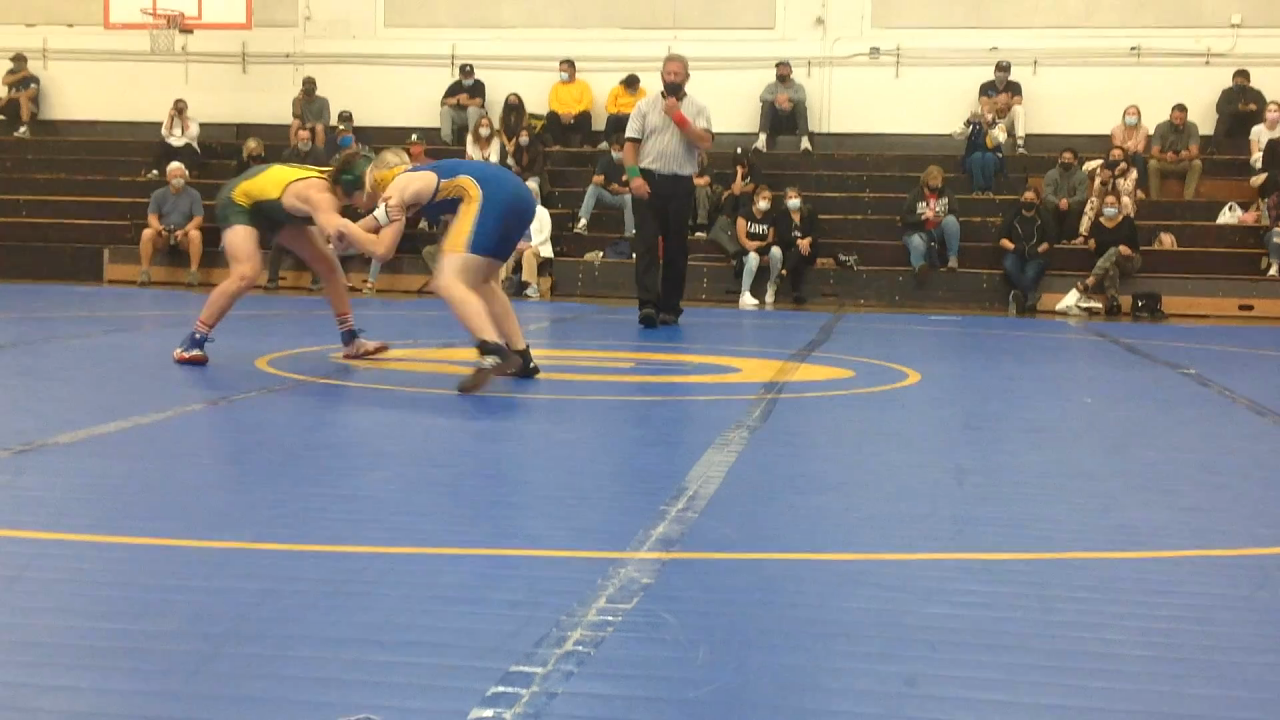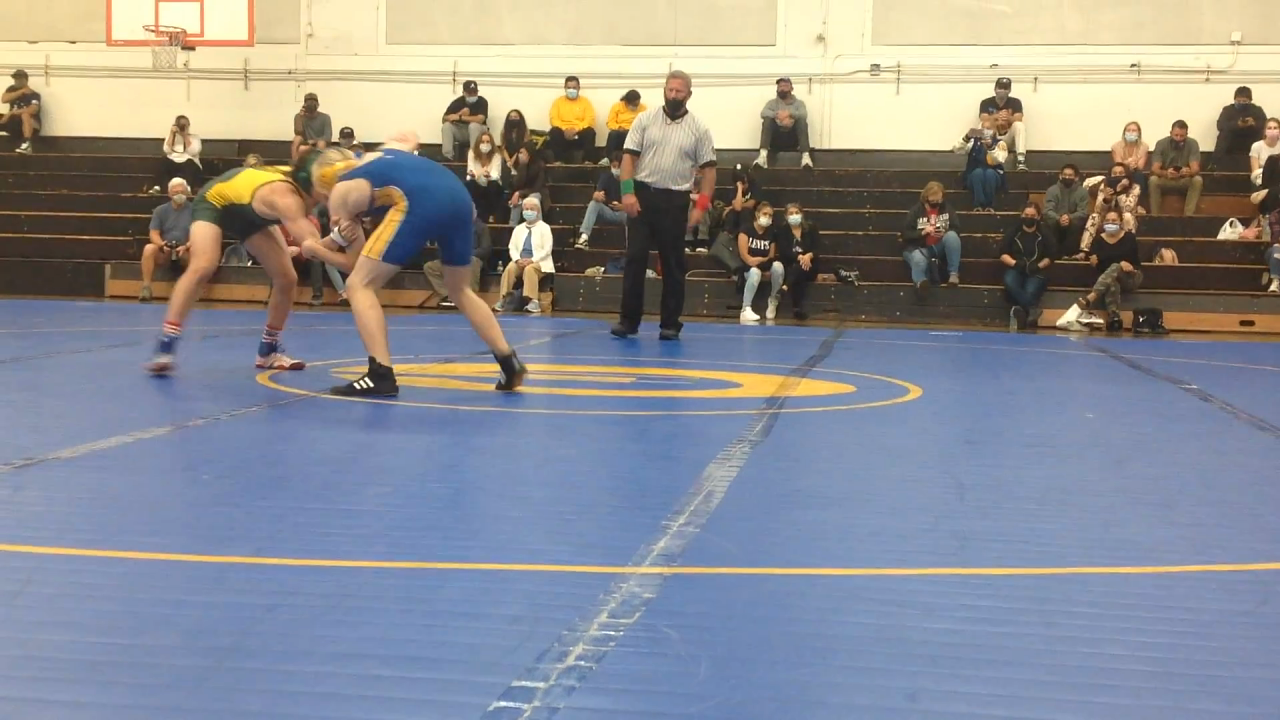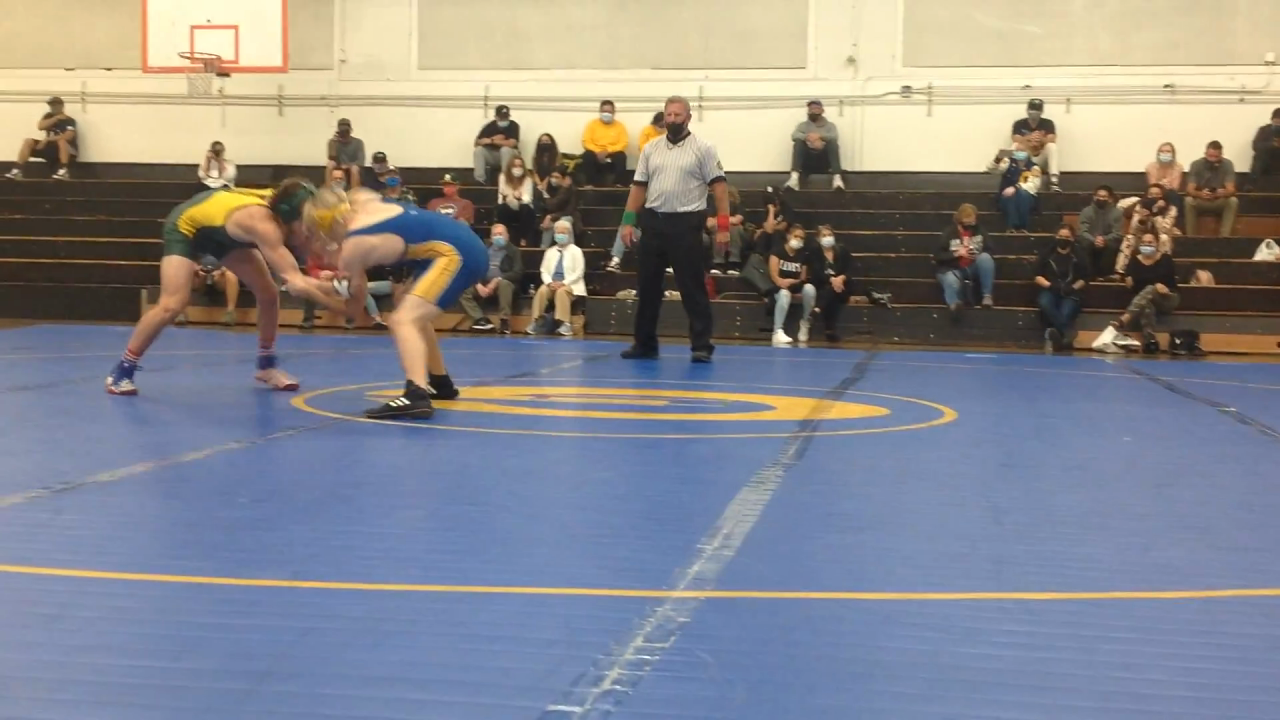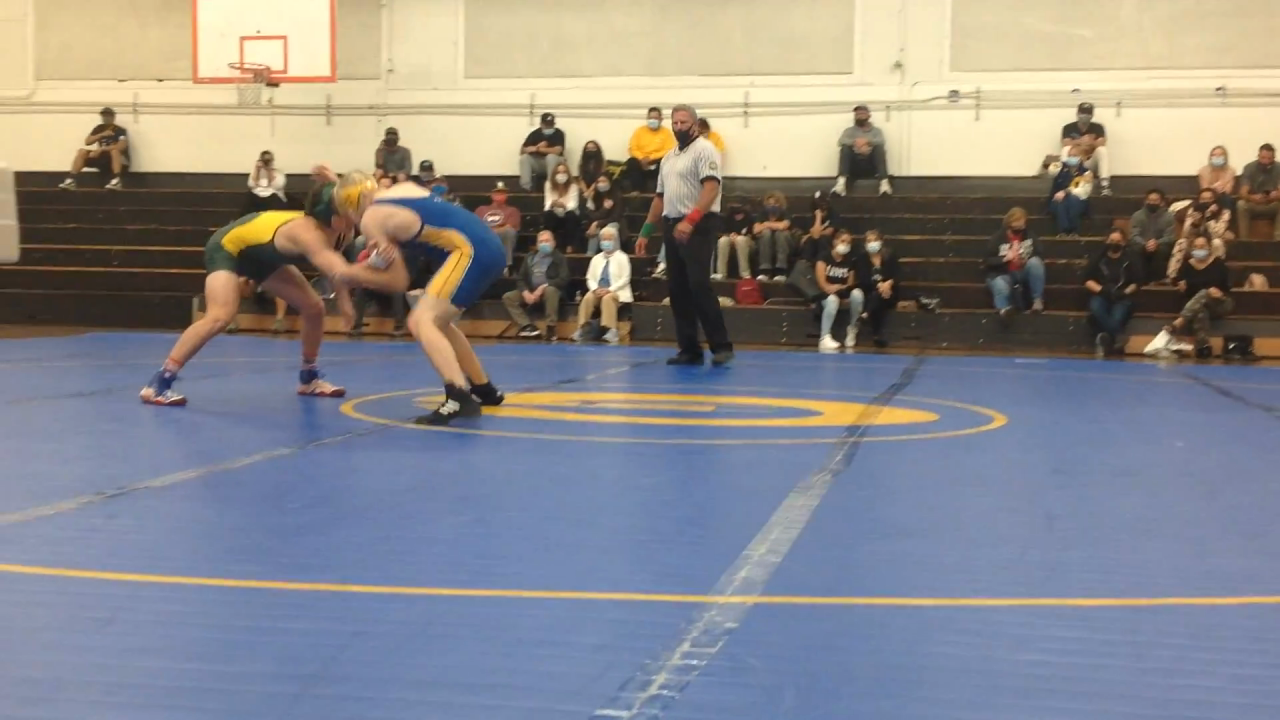
dt=0.4s
person 1, frame 1
left shoulder: (697, 108)
right shoulder: (644, 105)
left elbow: (704, 143)
right elbow: (631, 144)
left wrist: (678, 116)
right wrist: (634, 176)
left hip: (680, 185)
right hip: (648, 181)
left knee: (676, 248)
right knee: (646, 244)
left ankle: (670, 308)
right ankle: (649, 305)
person 1, frame 2
left shoulder: (698, 128)
right shoulder: (645, 119)
left elbow: (709, 169)
right elbow: (629, 157)
left wrist: (701, 206)
right wrist: (627, 192)
left hip: (675, 202)
right hip: (642, 195)
left knee: (673, 263)
right knee: (635, 257)
left ankle: (670, 323)
right ankle: (629, 318)
person 1, frame 3
left shoulder: (703, 148)
right shoulder: (651, 148)
left elbow: (719, 187)
right elbow: (638, 187)
left wrist: (723, 226)
right wrist: (628, 222)
left hip: (686, 223)
right hip: (653, 222)
left knee: (693, 286)
right knee: (648, 284)
left ankle: (701, 345)
right ankle: (645, 343)
person 1, frame 4
left shoulder: (704, 150)
right shoulder: (668, 158)
left elbow: (711, 189)
right elbow: (660, 198)
left wrist: (690, 221)
right wrist: (645, 232)
left hip: (697, 228)
right hip: (673, 228)
left knee: (698, 285)
right knee: (678, 291)
left ankle: (721, 345)
right ankle: (690, 350)
person 2, frame 1
left shoulder: (395, 189)
right shoulder: (429, 172)
left elbow: (382, 250)
left hip: (489, 195)
right hip: (522, 195)
left knee: (446, 283)
right knee: (481, 281)
left ankle: (494, 353)
right ankle: (522, 357)
person 2, frame 2
left shoulder: (339, 195)
right shoulder: (376, 157)
left elbow: (353, 263)
right elbow: (410, 138)
left wrist: (315, 250)
left hip: (420, 203)
right hip: (459, 197)
left knee: (360, 285)
right knee: (458, 290)
left ankle: (381, 375)
right ankle: (509, 362)
person 2, frame 3
left shoulder: (352, 248)
right shoulder: (369, 205)
left elbow: (354, 308)
left hip: (455, 253)
right hip: (471, 246)
left knee: (403, 321)
right knee: (414, 310)
left ankle: (416, 396)
right ankle: (441, 383)
person 2, frame 4
left shoulder: (372, 219)
right shoulder: (404, 189)
left elbow: (400, 281)
left hip: (471, 250)
right hip: (490, 247)
left knee: (421, 322)
right knee: (438, 319)
left ankle: (460, 397)
right ankle: (484, 389)
person 3, frame 1
left shoulder: (338, 181)
right shoulder: (322, 195)
right elbow: (339, 229)
left hip: (273, 201)
right hip: (238, 199)
left knee: (328, 265)
right knee: (246, 276)
left ankle: (351, 340)
right ankle: (193, 342)
person 3, frame 2
left shoulder: (302, 186)
right shoulder: (285, 197)
left hip: (246, 214)
right hip: (214, 201)
left knee: (287, 279)
right knee: (202, 269)
left ankle: (269, 351)
right ankle: (165, 346)
person 3, frame 3
left shoulder: (282, 202)
right shoulder: (262, 223)
right elbow: (293, 280)
left hip: (221, 229)
right hip: (187, 224)
left knee: (268, 293)
right knee: (172, 305)
left ankle: (266, 366)
right ankle: (122, 371)
person 3, frame 4
left shoulder: (338, 232)
right shoulder: (308, 233)
right elbow: (341, 273)
left wrist: (343, 298)
left hip: (259, 256)
right hip: (227, 247)
left knee: (314, 309)
right knee: (220, 317)
left ankle: (309, 379)
right ankle: (159, 384)
